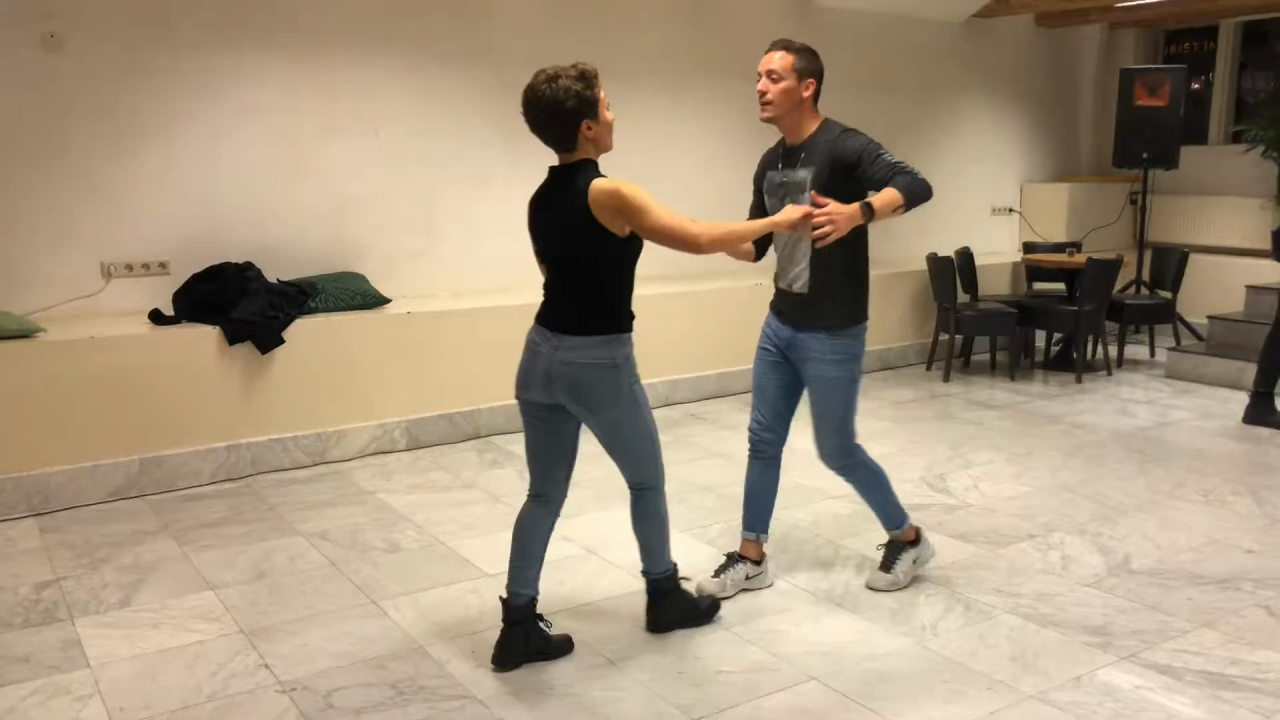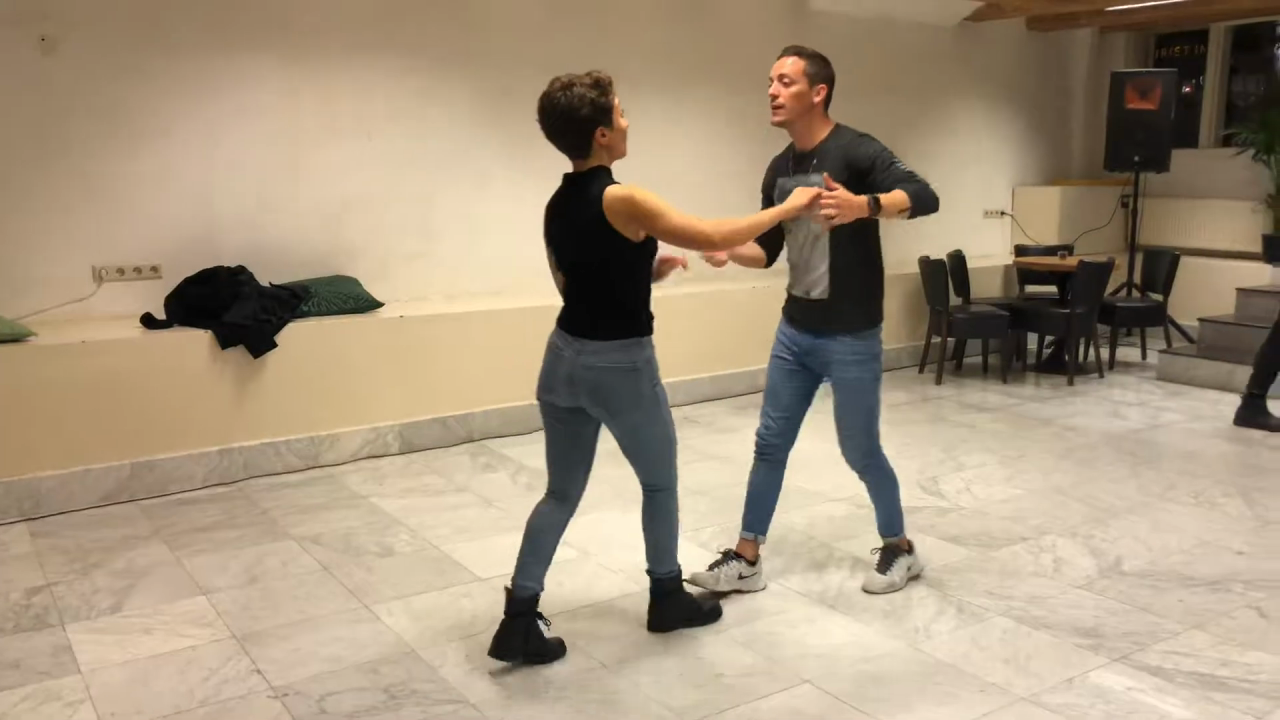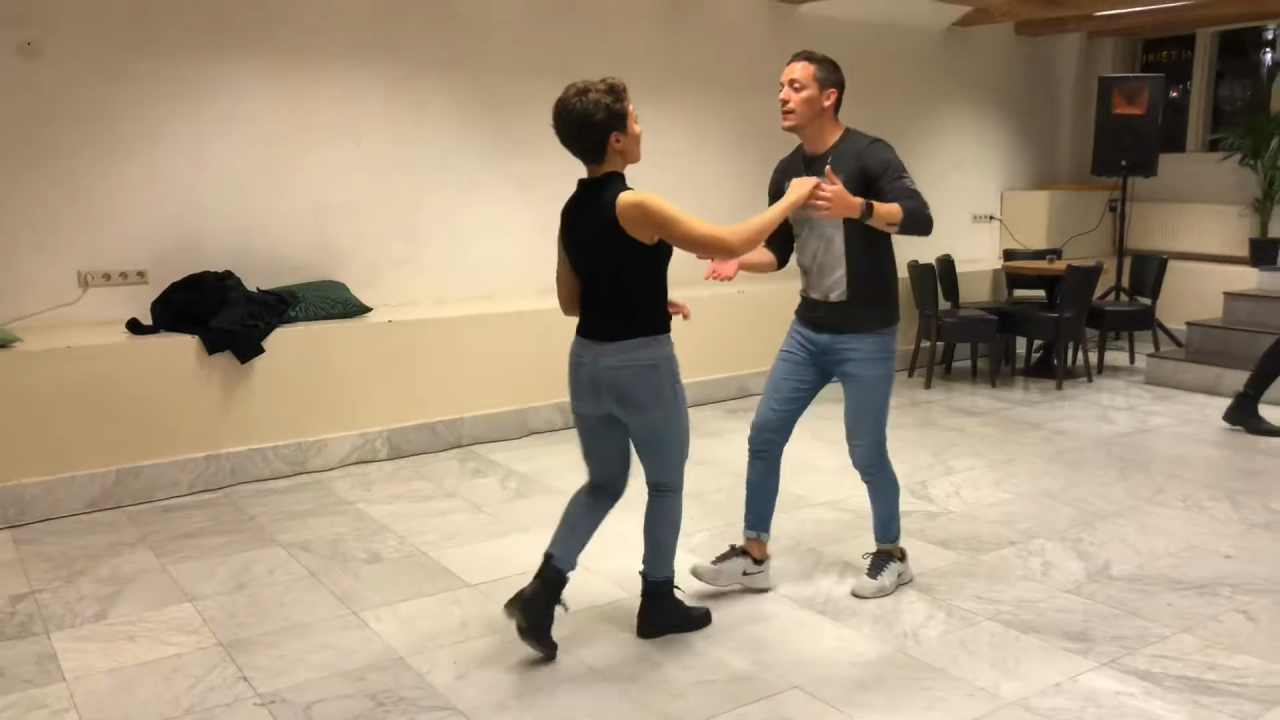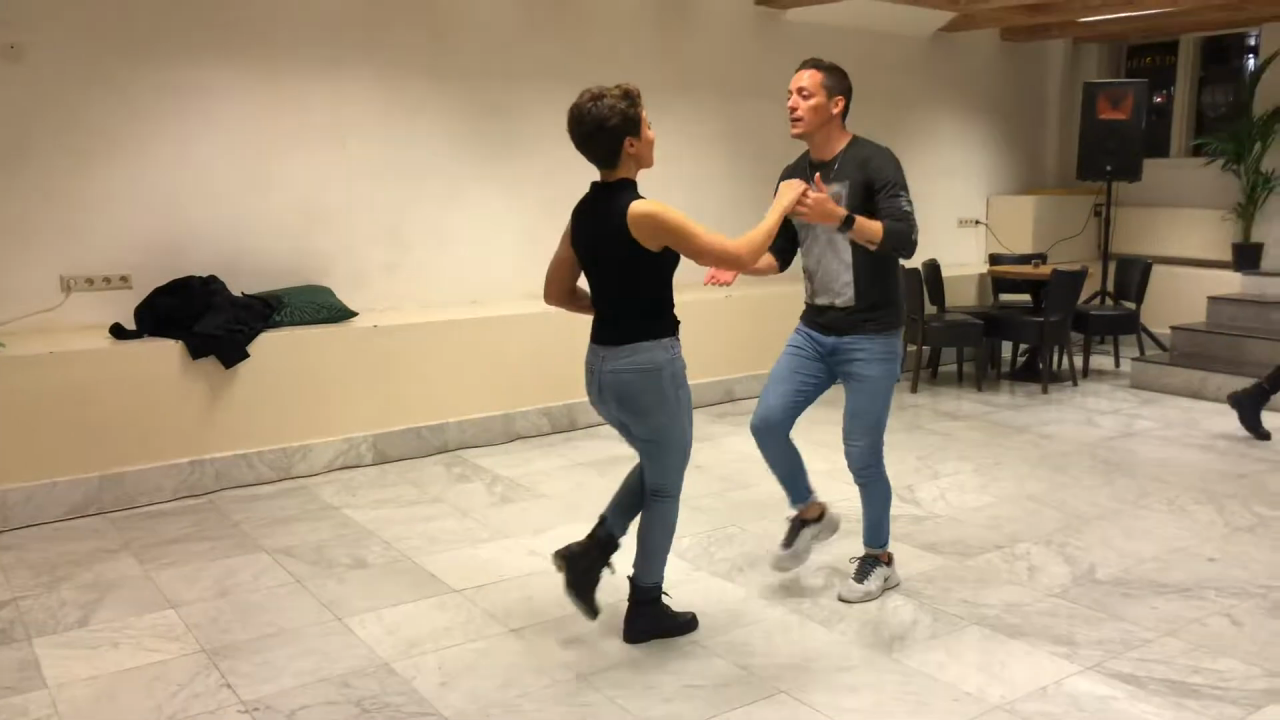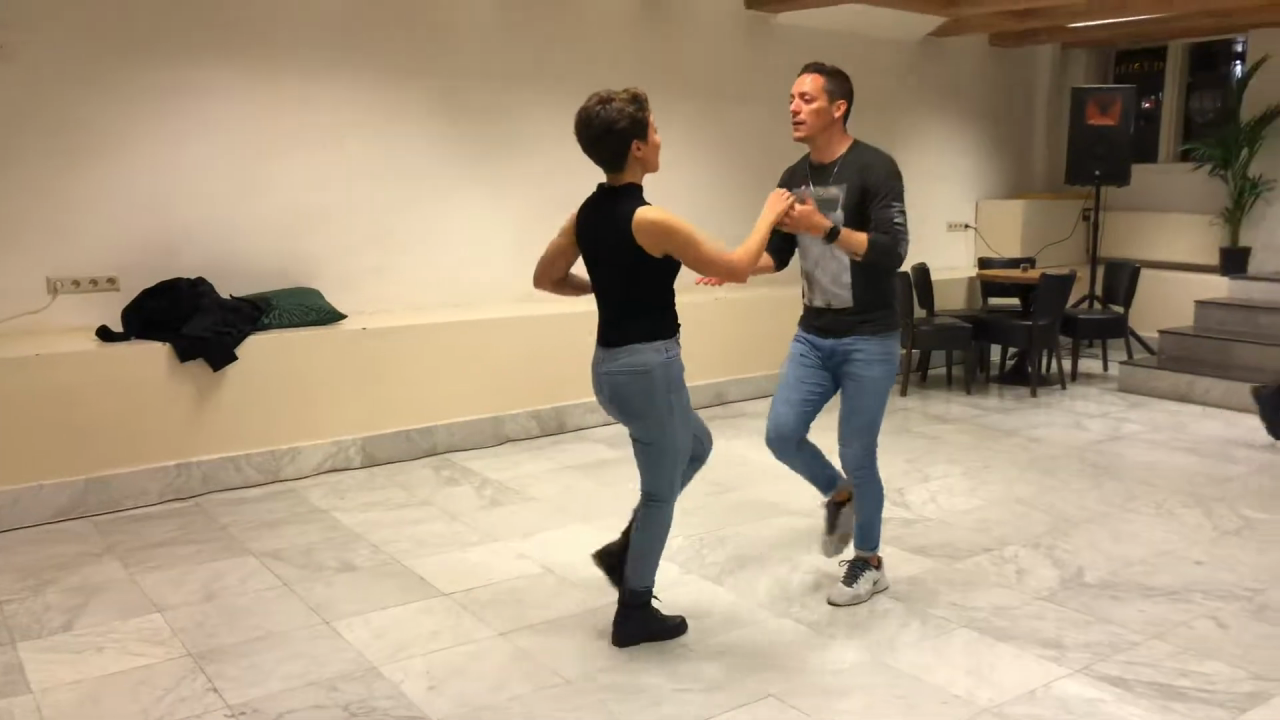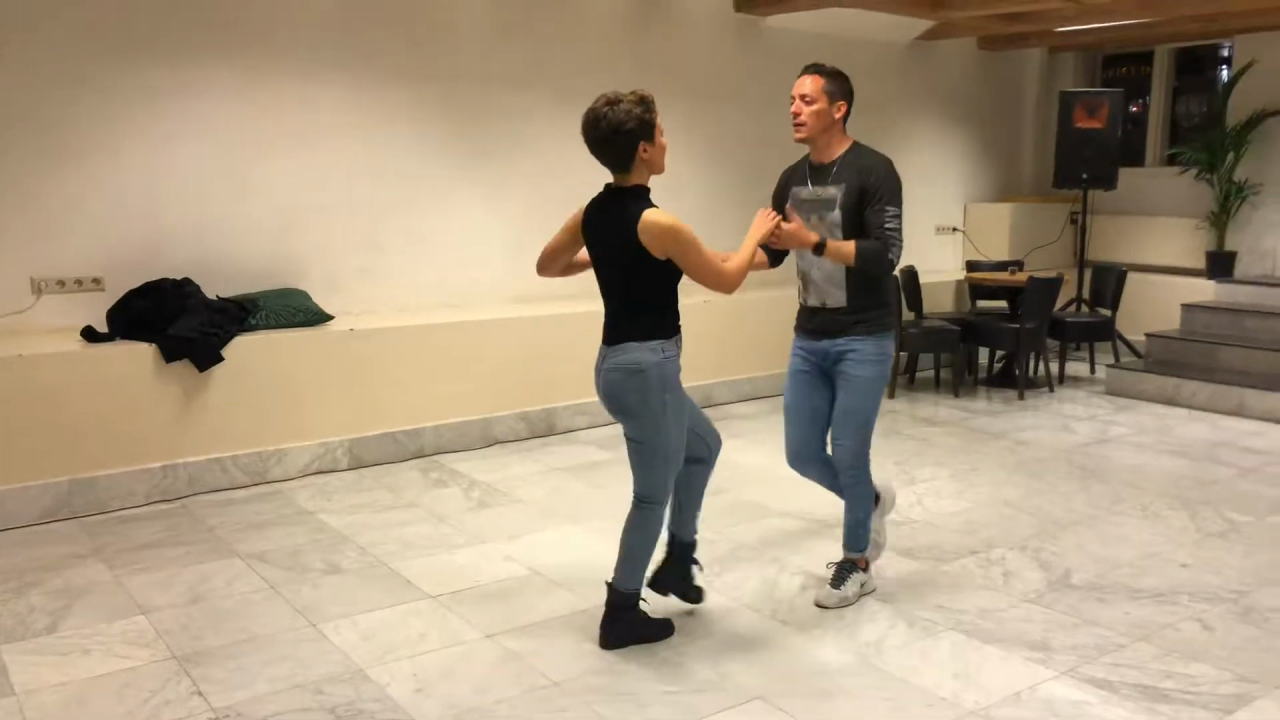
dt=0.1s
person 1, frame 1
left shoulder: (541, 200)
right shoulder: (607, 194)
right elbow: (703, 239)
right wrist: (781, 220)
left hip: (541, 356)
right hip: (598, 363)
left knee: (545, 492)
right knee: (646, 481)
left ankle: (519, 626)
right ankle: (663, 598)
person 1, frame 2
left shoulder: (558, 207)
right shoulder: (620, 200)
right elbow: (718, 238)
left wrist: (643, 267)
right wrist: (791, 206)
left hip: (564, 358)
right hip: (620, 365)
left knee: (563, 490)
right knee: (659, 483)
left ankle: (520, 620)
right ankle: (667, 598)
person 1, frame 3
left shoulder: (573, 211)
right shoulder: (634, 206)
right elbow: (731, 243)
right wrist: (791, 200)
left hip: (588, 361)
right hip: (642, 365)
left knee: (604, 484)
right knee: (666, 484)
left ankle: (543, 590)
right ankle: (658, 603)
person 1, frame 4
left shoulder: (584, 213)
right shoulder: (644, 215)
left elbow: (556, 291)
right elbow: (739, 256)
right wrist: (783, 204)
left hip: (603, 365)
right hip: (649, 367)
left knee: (656, 465)
right knee: (665, 487)
left ankle: (589, 553)
right ankle: (644, 608)
person 1, frame 5
left shoulder: (588, 214)
right shoulder: (649, 221)
left elbow: (544, 277)
right elbow: (736, 267)
right wrist: (771, 213)
left hip: (609, 364)
right hip: (648, 368)
left knee: (695, 446)
right knee: (659, 490)
left ankle: (625, 551)
right ankle: (635, 613)
person 1, frame 6
left shoulder: (590, 213)
right shoulder: (657, 224)
left elbow: (548, 265)
right elbow: (725, 279)
right wrist: (756, 234)
left hip: (619, 361)
right hip: (647, 368)
left knee: (703, 447)
right knee: (654, 493)
left ankle: (676, 564)
right ankle: (621, 616)
person 2, frame 1
left shoulder: (843, 146)
right shoulder: (770, 163)
left elbow: (917, 187)
left wrist: (858, 210)
left hip: (833, 332)
right hip: (781, 324)
left knee: (835, 449)
right knee: (763, 441)
left ankle: (906, 537)
right ankle: (751, 557)
person 2, frame 2
left shoulder: (857, 150)
right shoulder: (779, 169)
left elbow: (925, 199)
left wrist: (863, 205)
right wrist: (732, 251)
left hip: (852, 336)
right hip: (796, 330)
left knee: (859, 451)
right knee: (770, 442)
left ankle: (899, 549)
right ankle: (746, 558)
person 2, frame 3
left shoulder: (868, 155)
right shoulder: (785, 172)
left elbow: (920, 218)
left wrist: (857, 206)
right wrist: (740, 261)
left hip: (866, 334)
right hip: (808, 331)
left knee: (866, 453)
right knee: (764, 436)
left ankle: (891, 554)
right ankle: (753, 554)
person 2, frame 4
left shoulder: (875, 163)
right shoulder: (791, 177)
left elbow: (904, 241)
right elbow: (782, 254)
left wrist: (839, 217)
right wrist: (741, 266)
left hip: (872, 337)
right hip: (814, 332)
left knee: (862, 455)
right knee: (767, 423)
left ankle: (878, 558)
right ankle: (809, 514)
person 2, frame 5
left shoulder: (874, 167)
right shoulder: (792, 179)
left elbow: (892, 251)
right elbow: (777, 254)
left wrist: (825, 228)
left hip: (870, 338)
right hip: (813, 335)
left knee: (857, 456)
right knee: (781, 434)
left ankle: (868, 561)
right ankle: (839, 497)
person 2, frame 6
left shoulder: (873, 170)
right shoulder: (790, 179)
left elbow: (885, 254)
right elbow: (772, 254)
left wrist: (814, 242)
left hip: (864, 338)
right hip: (808, 338)
left knee: (848, 454)
right knee: (802, 455)
left ankle: (854, 564)
right ankle: (868, 501)
